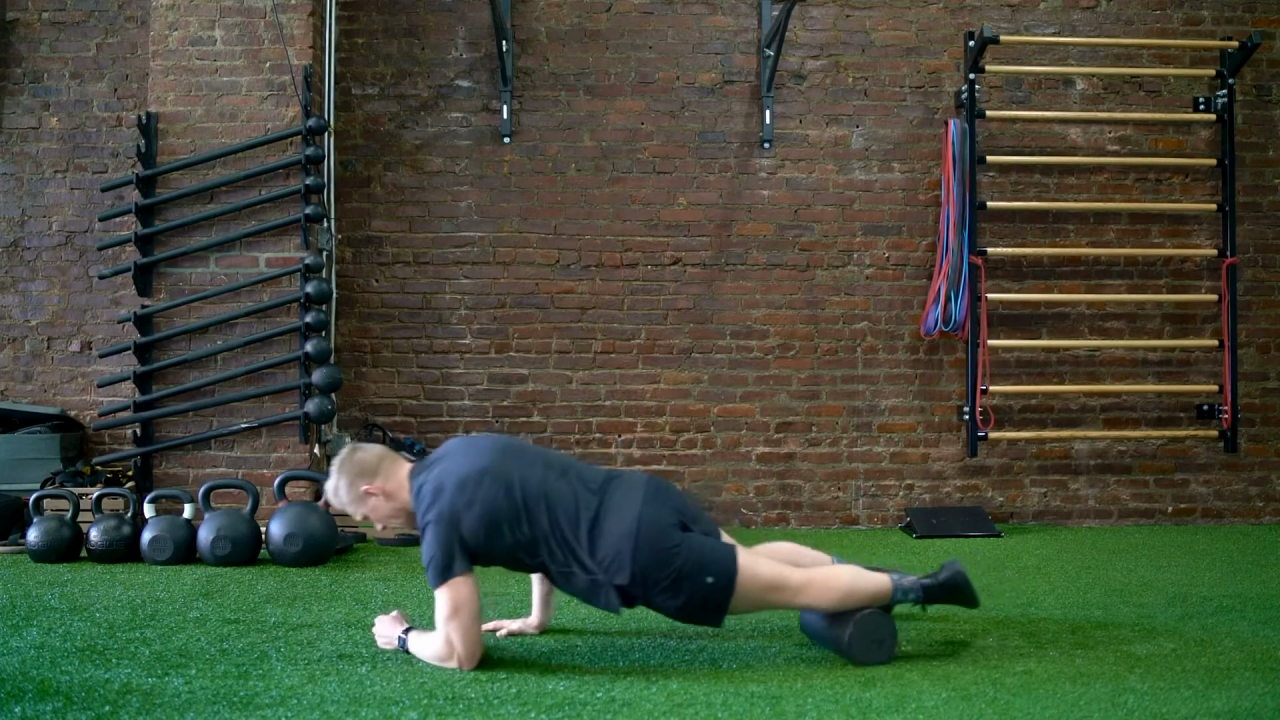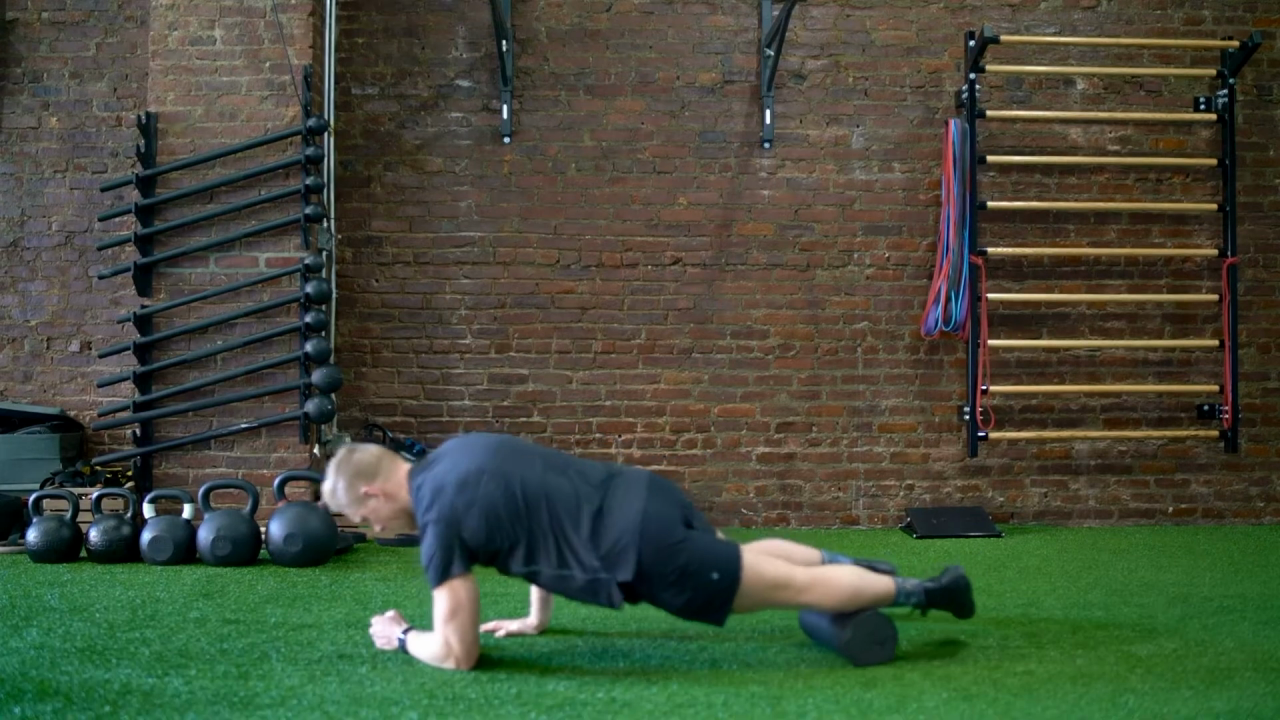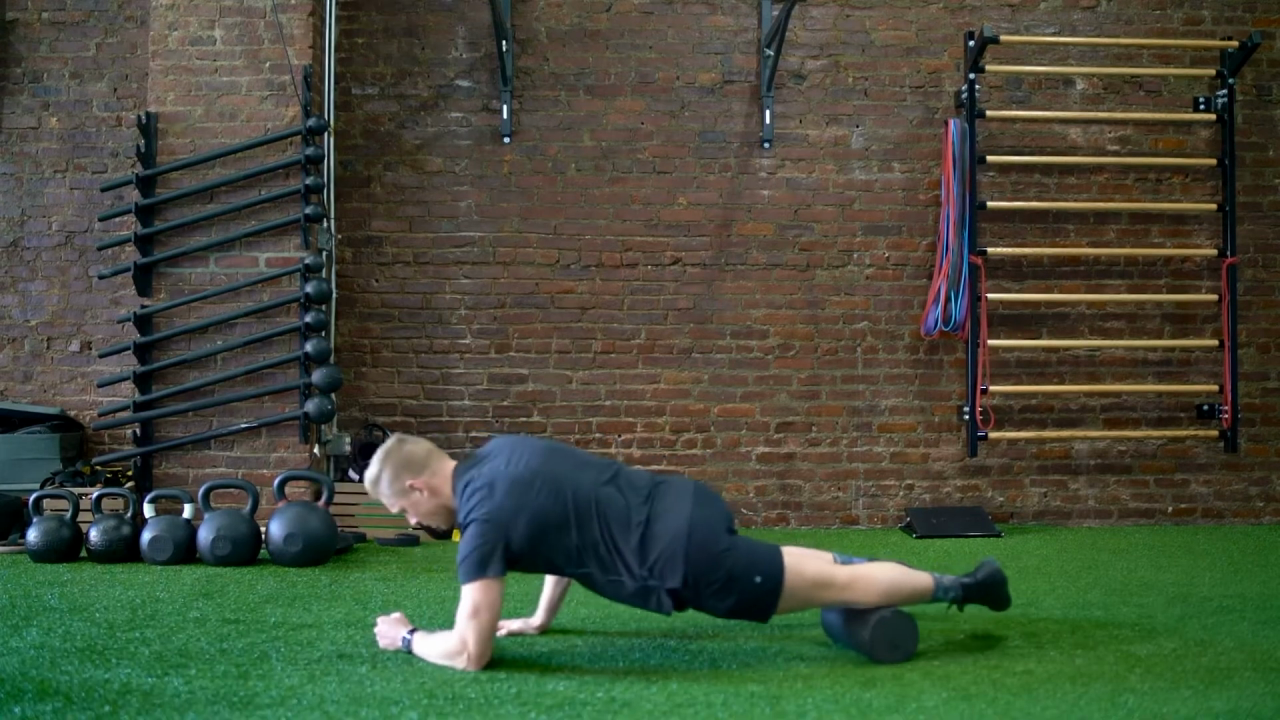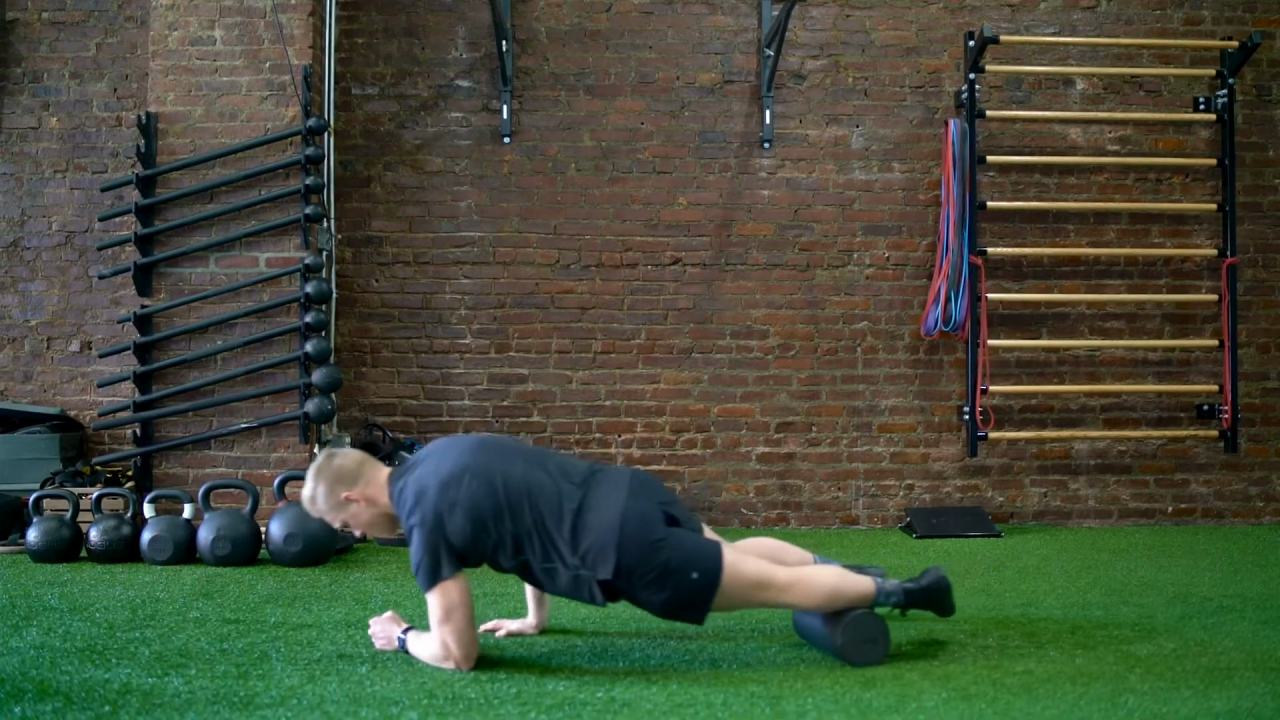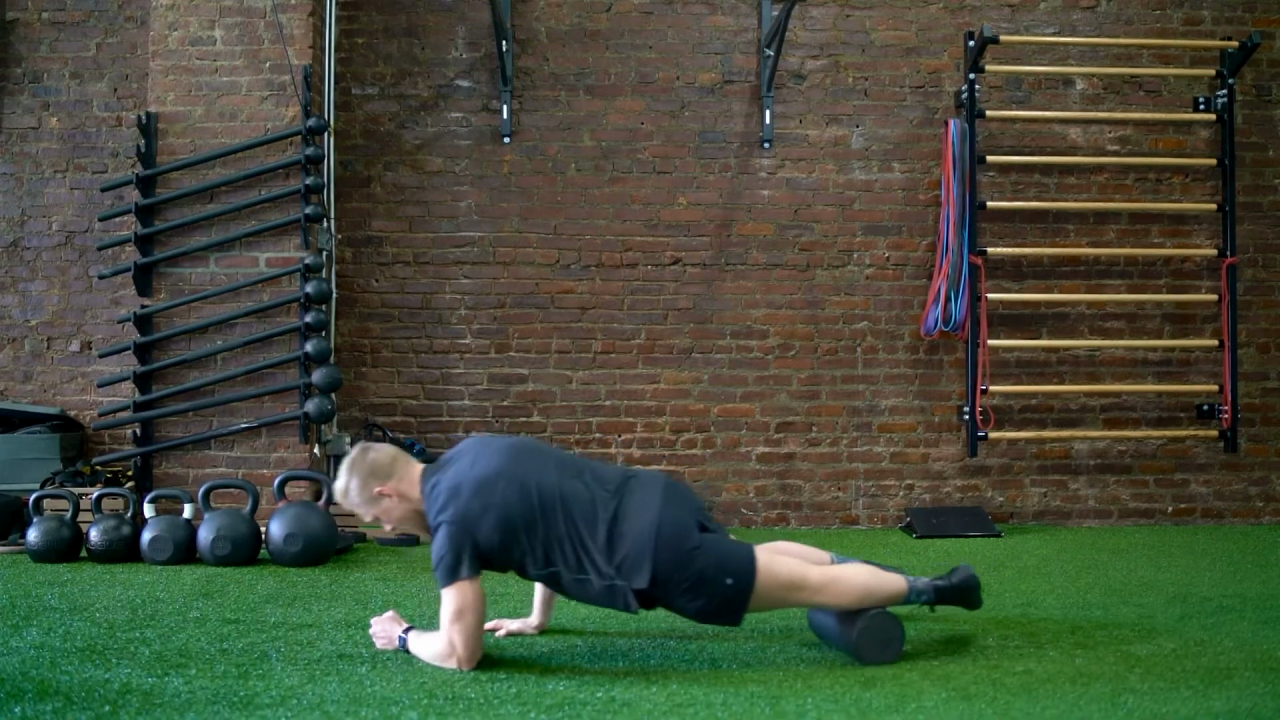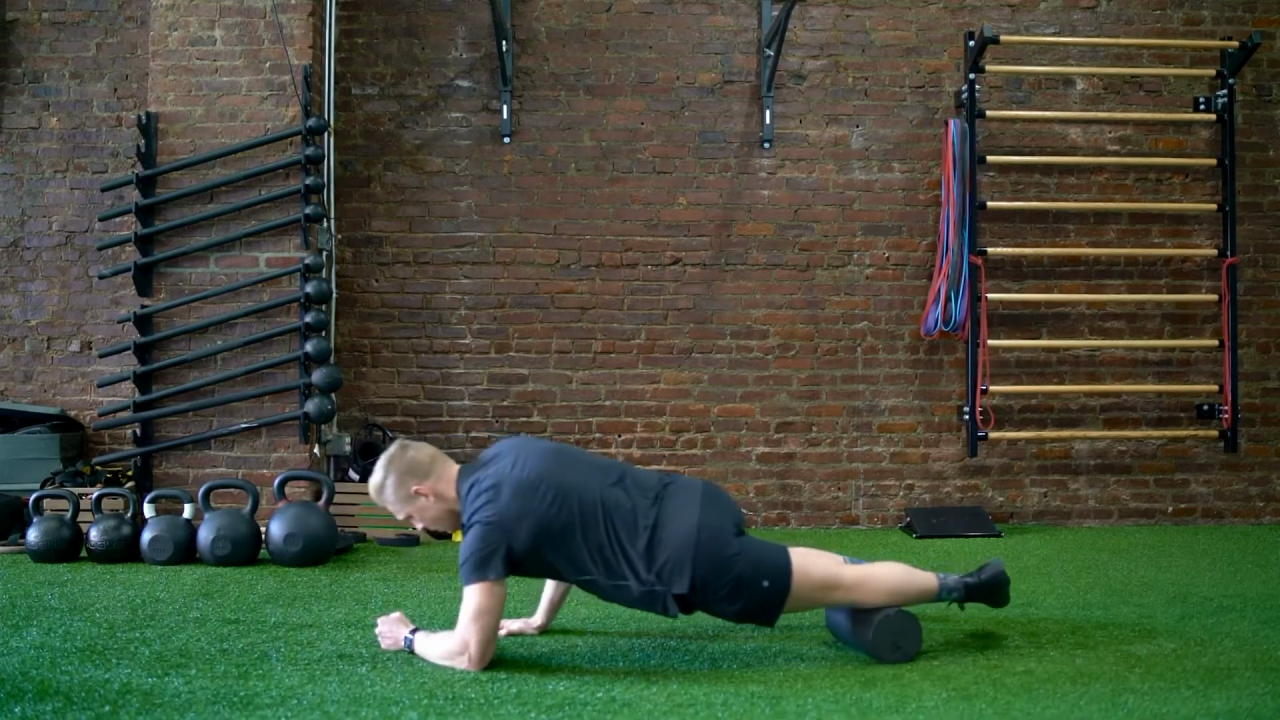
dt=0.5s
person 1, frame 1
left shoulder: (440, 516)
right shoulder: (461, 452)
left elbow: (460, 653)
left wrist: (402, 635)
right wrist: (539, 617)
left hip: (640, 553)
right hip: (647, 498)
left knee: (791, 589)
right knee: (746, 555)
left ankle: (923, 586)
right ankle: (858, 573)
person 1, frame 2
left shoulder: (440, 517)
right shoulder: (458, 453)
left elbow: (458, 654)
left wrist: (401, 637)
right wrist: (536, 618)
left hip: (639, 549)
right hip: (643, 497)
left knee: (792, 590)
right knee: (740, 551)
left ankle: (926, 591)
right ankle: (847, 565)
person 1, frame 3
left shoulder: (483, 517)
right shoulder: (499, 454)
left elbow: (469, 653)
left wrist: (407, 639)
right wrist: (539, 619)
left hip: (682, 557)
right hip: (680, 505)
left knee: (831, 592)
right knee: (767, 559)
left ankle: (963, 585)
right ankle: (856, 563)
person 1, frame 4
left shoulder: (425, 519)
right shoulder: (438, 457)
left elbow: (458, 653)
left wrist: (403, 636)
right wrist: (535, 618)
left hip: (624, 544)
right hip: (628, 493)
left knee: (771, 587)
right knee: (730, 550)
left ankle: (903, 591)
right ankle: (843, 570)
person 1, frame 5
left shoulder: (452, 519)
right shoulder: (471, 455)
left elbow: (460, 654)
left wrist: (403, 637)
right wrist: (536, 618)
left hip: (654, 553)
right hip: (656, 500)
left knee: (801, 587)
right knee: (751, 555)
left ankle: (934, 588)
right ankle: (852, 566)
person 1, frame 6
left shoulder: (487, 523)
right shoulder: (505, 456)
left elbow: (472, 652)
left wrist: (410, 638)
right wrist: (540, 618)
left hip: (692, 556)
right hip: (690, 504)
left knee: (835, 588)
right knee: (777, 556)
left ankle: (963, 585)
right ankle: (863, 565)
